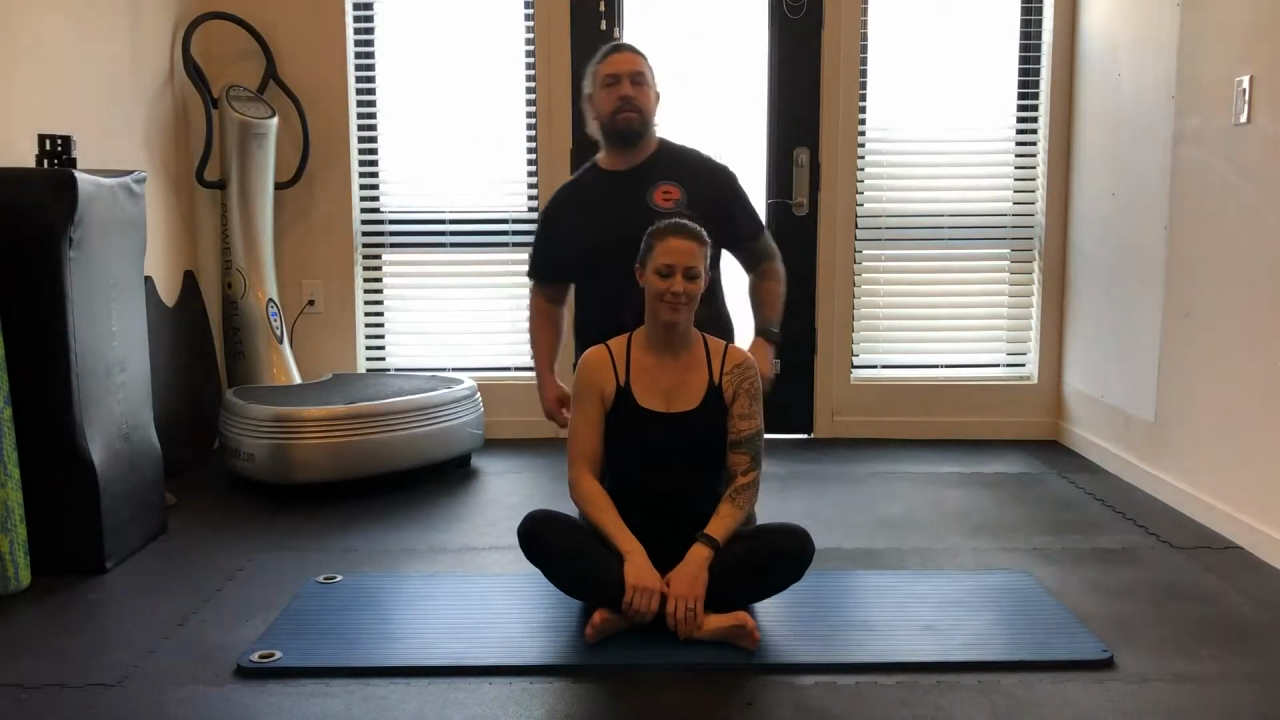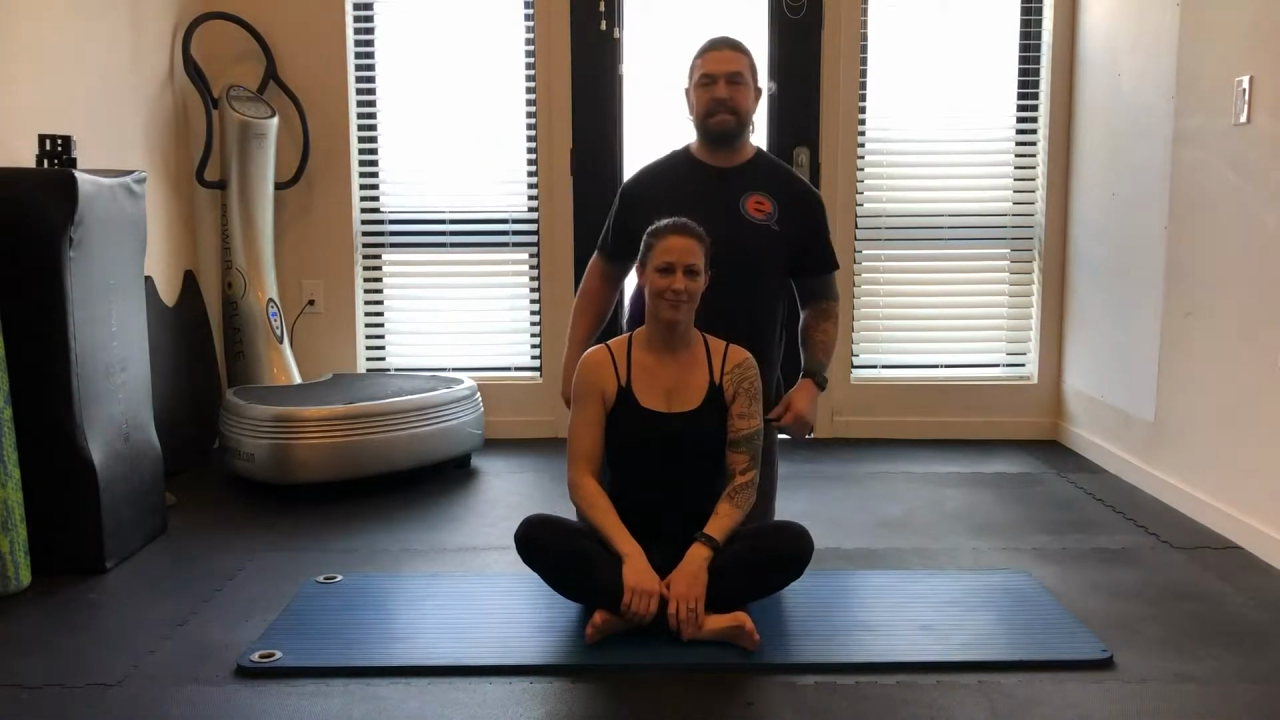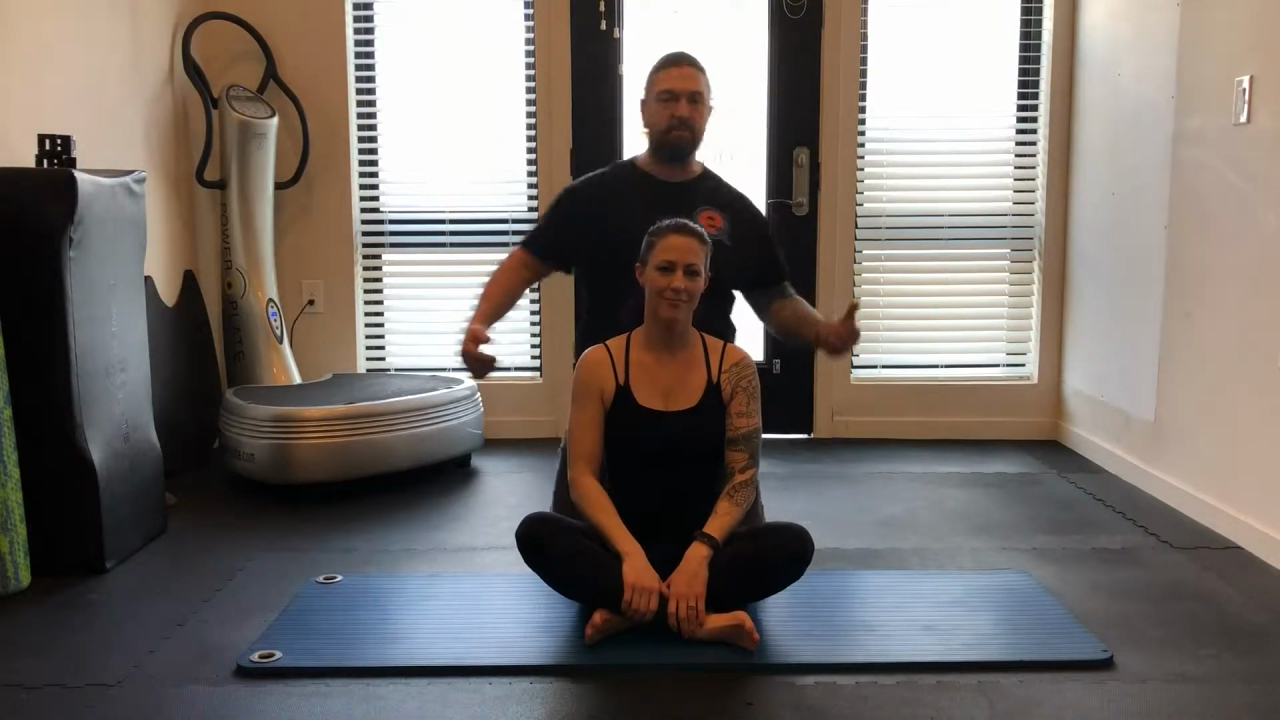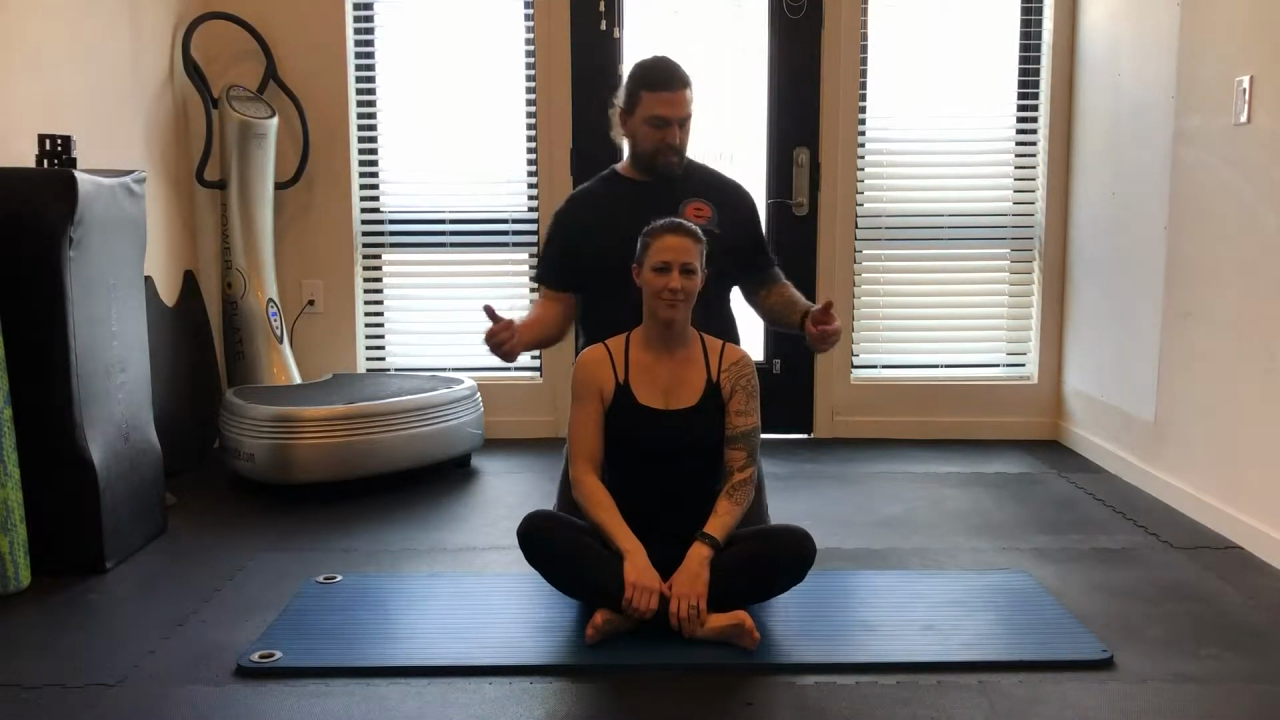
dt=0.4s
person 1, frame 1
left shoulder: (705, 178)
right shoulder: (567, 203)
left elbow: (765, 263)
right elbow: (548, 296)
left wrist: (764, 341)
right wrist: (546, 377)
person 1, frame 2
left shoulder: (791, 195)
right shoulder: (649, 186)
left elbow: (821, 301)
right elbow: (606, 271)
left wrist: (812, 382)
right wrist: (575, 359)
person 1, frame 3
left shoulder: (735, 212)
right shoulder: (594, 196)
left elbow: (776, 299)
right elbow: (526, 262)
left wrist: (824, 332)
right wrist: (481, 321)
person 1, frame 4
left shoulder: (725, 197)
right shoulder: (584, 210)
left elbow: (765, 286)
right elbow: (557, 308)
left wrist: (804, 318)
right wrist: (519, 334)
person 2, frame 1
left shoulder: (736, 366)
right shoulder: (599, 364)
left elbow: (745, 480)
right elbow: (582, 477)
left wrist: (700, 556)
right wrist: (633, 554)
left hip: (705, 548)
right hip: (623, 548)
left knee: (794, 545)
right knee: (537, 529)
left ankle: (630, 609)
right ankle: (701, 619)
person 2, frame 2
left shoulder: (736, 366)
right shoulder: (600, 365)
left elbow: (744, 479)
right elbow: (582, 478)
left wrist: (699, 555)
right wrist: (632, 556)
left hip: (706, 547)
right hip: (625, 547)
left knee: (793, 542)
right knee: (535, 535)
left ankle: (629, 610)
right ankle: (702, 620)
person 2, frame 3
left shoulder: (734, 366)
right shoulder: (599, 364)
left elbow: (743, 478)
right elbow: (582, 477)
left wrist: (699, 553)
right wrist: (632, 555)
left hip: (705, 549)
right hip: (624, 547)
left knee: (793, 544)
right knee: (536, 533)
left ankle: (626, 610)
right ankle: (702, 619)
person 2, frame 4
left shoulder: (733, 365)
right shoulder: (597, 364)
left elbow: (742, 476)
right elbow: (583, 475)
left wrist: (700, 554)
right wrist: (633, 553)
left hip: (704, 547)
right hip: (623, 547)
left knee: (795, 547)
right knee: (537, 530)
left ankle: (628, 610)
right ankle: (703, 618)
